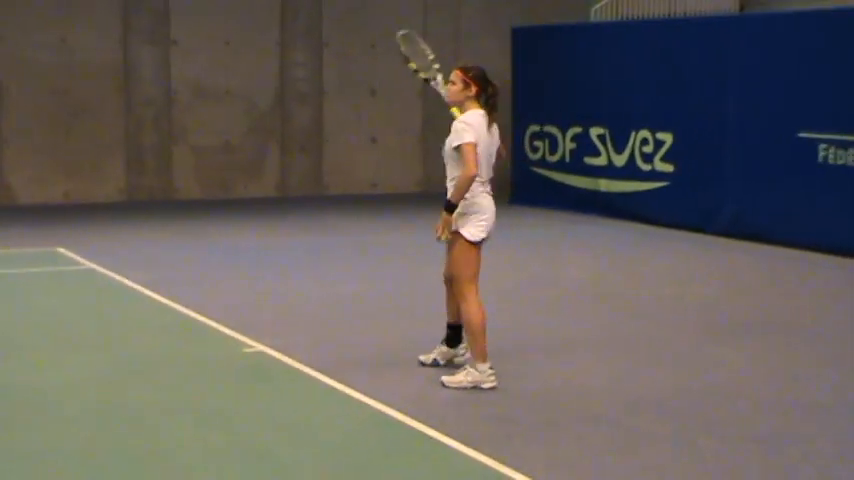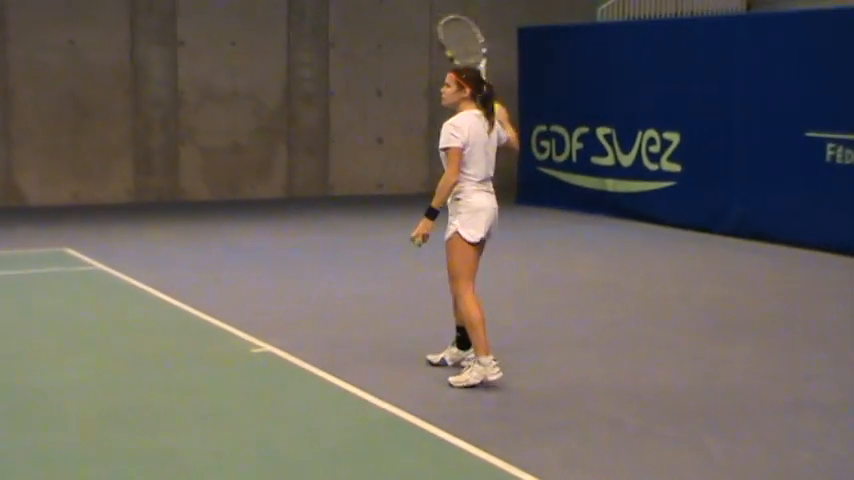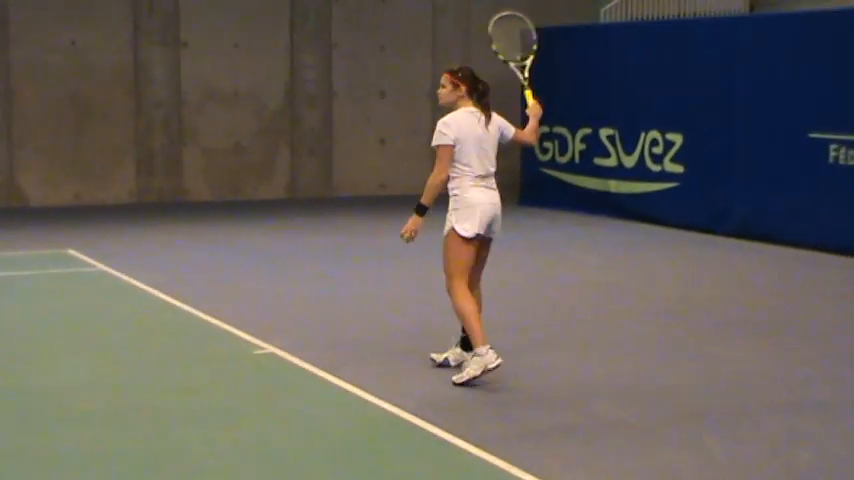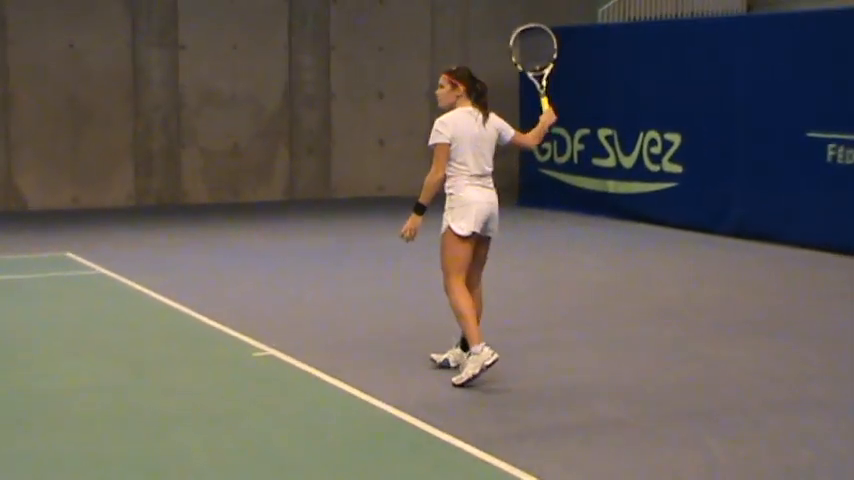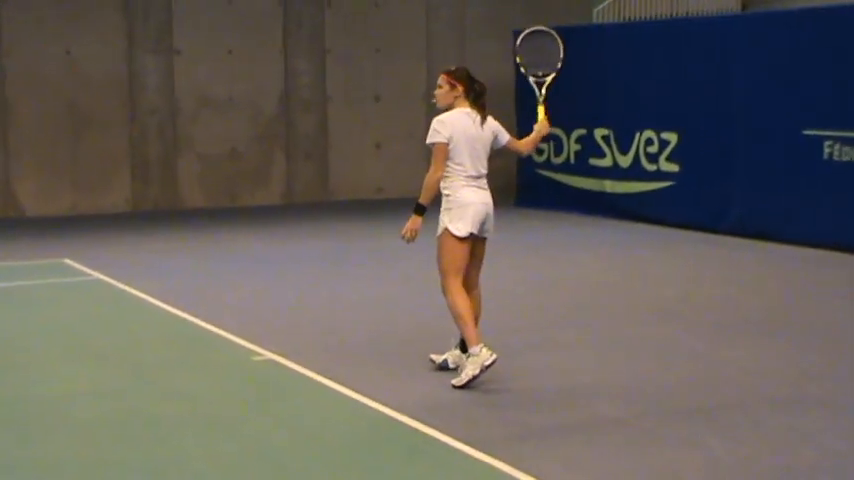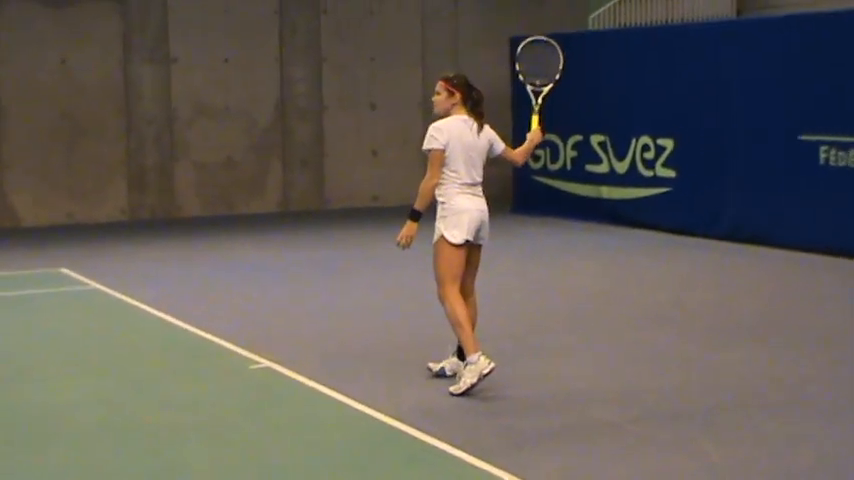
dt=0.2s
person 1, frame 1
left shoulder: (465, 123)
right shoulder: (487, 121)
left elbow: (469, 172)
right elbow: (499, 153)
left wrist: (448, 210)
left hip: (469, 210)
right hip: (479, 207)
left knee: (466, 290)
right knee: (452, 280)
left ankle: (480, 369)
right ankle: (453, 346)
person 1, frame 2
left shoulder: (455, 125)
right shoulder: (490, 122)
left elbow: (451, 177)
right elbow: (515, 144)
left wrist: (429, 217)
right wrist: (505, 119)
left hip: (467, 207)
right hip: (486, 203)
left knee: (463, 288)
right knee: (459, 282)
left ankle: (485, 362)
right ankle: (462, 348)
person 1, frame 3
left shoulder: (449, 123)
right shoulder: (493, 119)
left elbow: (440, 175)
right elbow: (530, 139)
left wrist: (418, 214)
right wrist: (534, 116)
left hip: (467, 204)
right hip: (491, 202)
left knee: (456, 285)
right knee: (471, 283)
left ankle: (483, 352)
right ankle: (465, 349)
person 1, frame 4
left shoulder: (446, 122)
right shoulder: (491, 120)
left elbow: (438, 174)
right elbow: (530, 142)
left wrist: (417, 212)
right wrist: (546, 121)
left hip: (464, 203)
right hip: (488, 201)
left knee: (454, 283)
right knee: (472, 282)
left ankle: (479, 350)
right ankle: (465, 349)
person 1, frame 5
left shoulder: (443, 122)
right shoulder: (487, 122)
left elbow: (436, 174)
right elbow: (524, 148)
left wrist: (417, 213)
right wrist: (540, 131)
left hip: (459, 204)
right hip: (483, 202)
left knee: (452, 284)
right knee: (470, 284)
left ankle: (477, 351)
right ankle: (464, 351)
person 1, frame 6
left shoulder: (440, 128)
right shoulder: (483, 130)
left elbow: (432, 179)
right elbow: (517, 158)
left wrist: (413, 219)
right wrist: (533, 141)
left hip: (455, 211)
right hip: (478, 209)
left knee: (448, 291)
right knee: (466, 291)
left ankle: (475, 359)
right ankle: (461, 359)
